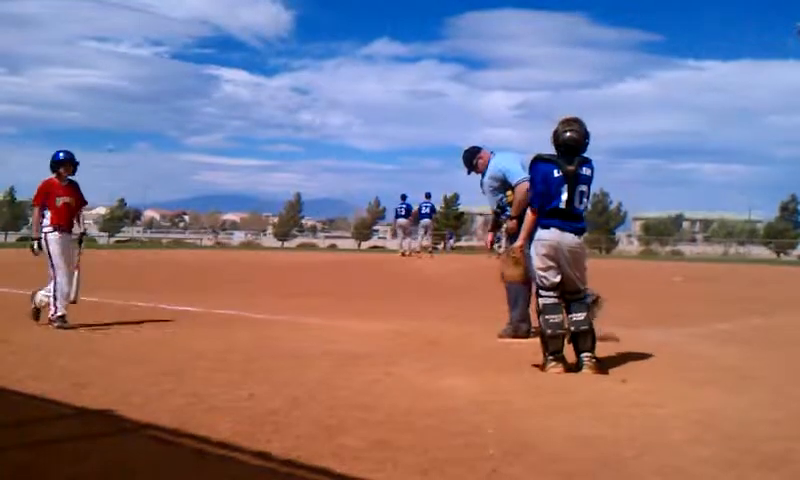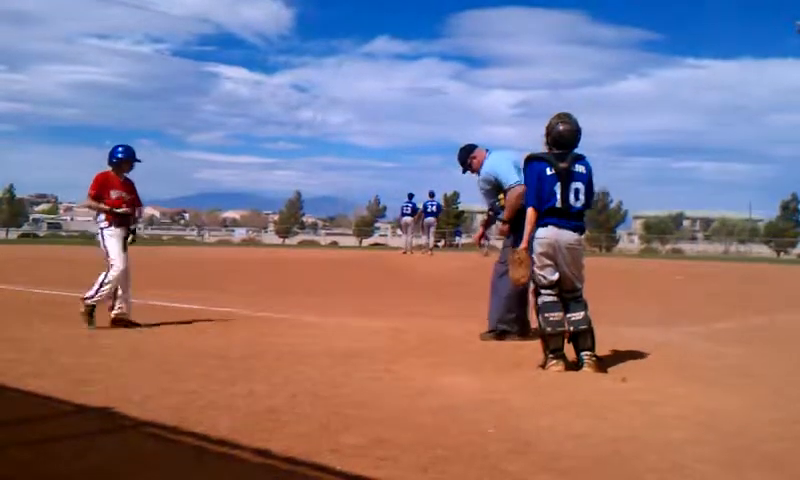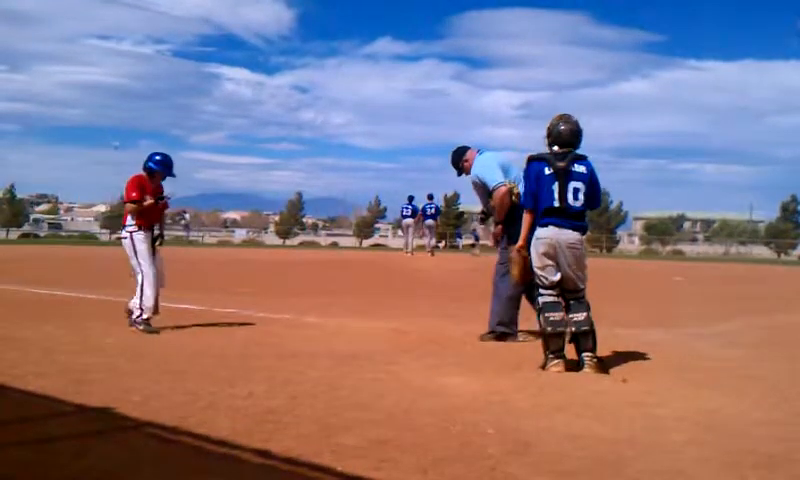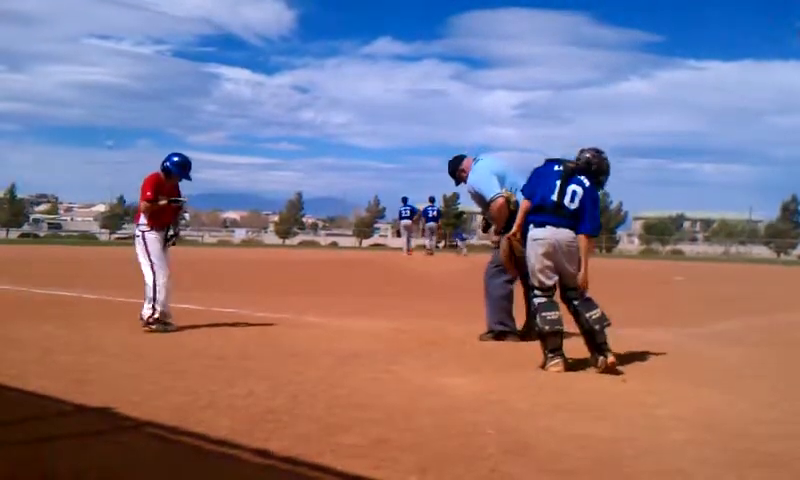
dt=0.5s
person 1, frame 1
left shoulder: (543, 165)
right shoulder: (587, 167)
left elbow: (535, 206)
left wrist: (521, 239)
left hip: (547, 235)
right hip: (574, 238)
left knee: (548, 295)
right knee: (576, 296)
left ankle: (554, 358)
right ankle: (587, 356)
person 1, frame 2
left shoulder: (536, 164)
right shoulder: (583, 165)
left elbow: (533, 206)
right elbow: (587, 203)
left wrist: (525, 241)
left hip: (544, 233)
right hip: (573, 236)
left knee: (546, 293)
right knee: (573, 294)
left ankle: (555, 356)
right ankle: (586, 355)
person 1, frame 3
left shoulder: (537, 164)
right shoulder: (585, 166)
left elbow: (530, 207)
right elbow: (594, 203)
left wrist: (522, 239)
left hip: (545, 234)
right hip: (574, 236)
left knee: (548, 293)
right knee: (576, 295)
left ankle: (555, 357)
right ankle: (588, 356)
person 1, frame 4
left shoulder: (548, 168)
right shoulder: (589, 186)
left elbow: (527, 199)
right elbow: (586, 232)
left wrist: (516, 227)
right wrist: (583, 268)
left hip: (540, 233)
right hip: (568, 236)
left knee: (543, 293)
right knee: (575, 293)
left ankle: (554, 356)
right ankle: (602, 351)
person 2, frame 1
left shoulder: (504, 161)
right shoulder: (486, 177)
left elbow: (524, 186)
left wrist: (514, 218)
right wrist: (492, 232)
right hip: (514, 225)
right ankle: (519, 324)
person 2, frame 2
left shoulder: (496, 163)
right shoulder: (485, 171)
left elbow: (518, 190)
right elbow: (496, 204)
left wrist: (505, 221)
right wrist: (484, 227)
left hip: (522, 221)
right hip: (516, 222)
left knee: (505, 272)
left ankle: (502, 327)
right ankle: (518, 325)
person 2, frame 3
left shoulder: (479, 167)
right shoulder: (491, 158)
left elbow: (502, 192)
left wrist: (498, 222)
right wrist: (500, 222)
left hip: (520, 218)
left knee: (506, 274)
left ankle: (503, 330)
person 2, frame 4
left shoulder: (476, 177)
right shoulder: (488, 162)
left elbow: (499, 203)
left wrist: (498, 231)
right wrist: (499, 227)
left knee: (496, 275)
left ankle: (502, 329)
person 3, frame 1
left shoulder: (74, 186)
right shoulder: (47, 185)
left elbow: (78, 210)
right elbow: (37, 211)
left wrist: (81, 229)
right wrist: (36, 238)
left hip: (68, 235)
right hip: (52, 235)
left knee: (70, 275)
right knee: (60, 274)
left ankle: (40, 298)
right ankle: (56, 315)
person 3, frame 2
left shoulder: (129, 183)
right shoulder: (102, 178)
left elbow: (135, 207)
right elbow: (89, 203)
left wrist: (133, 227)
right wrist: (112, 209)
left hip: (123, 230)
right hip: (108, 228)
left knee: (124, 273)
right knee: (117, 267)
left ankle: (119, 313)
right ankle: (91, 300)
person 3, frame 3
left shoulder: (158, 186)
right shoulder: (136, 181)
left elbow: (160, 210)
right elbow: (130, 208)
left wrist: (161, 231)
right wrist: (152, 201)
left hip: (149, 233)
right hip: (135, 233)
left knee: (156, 277)
right knee: (147, 275)
left ankle: (136, 307)
right ankle: (139, 318)
person 3, frame 4
left shoulder: (173, 186)
right shoulder: (152, 180)
left elbow: (175, 211)
right elbow: (143, 207)
left wrist: (175, 231)
right wrist: (165, 202)
left hip: (161, 233)
right hip: (147, 233)
left knee: (162, 274)
right knee: (158, 274)
left ankle: (162, 318)
right ankle: (151, 317)
